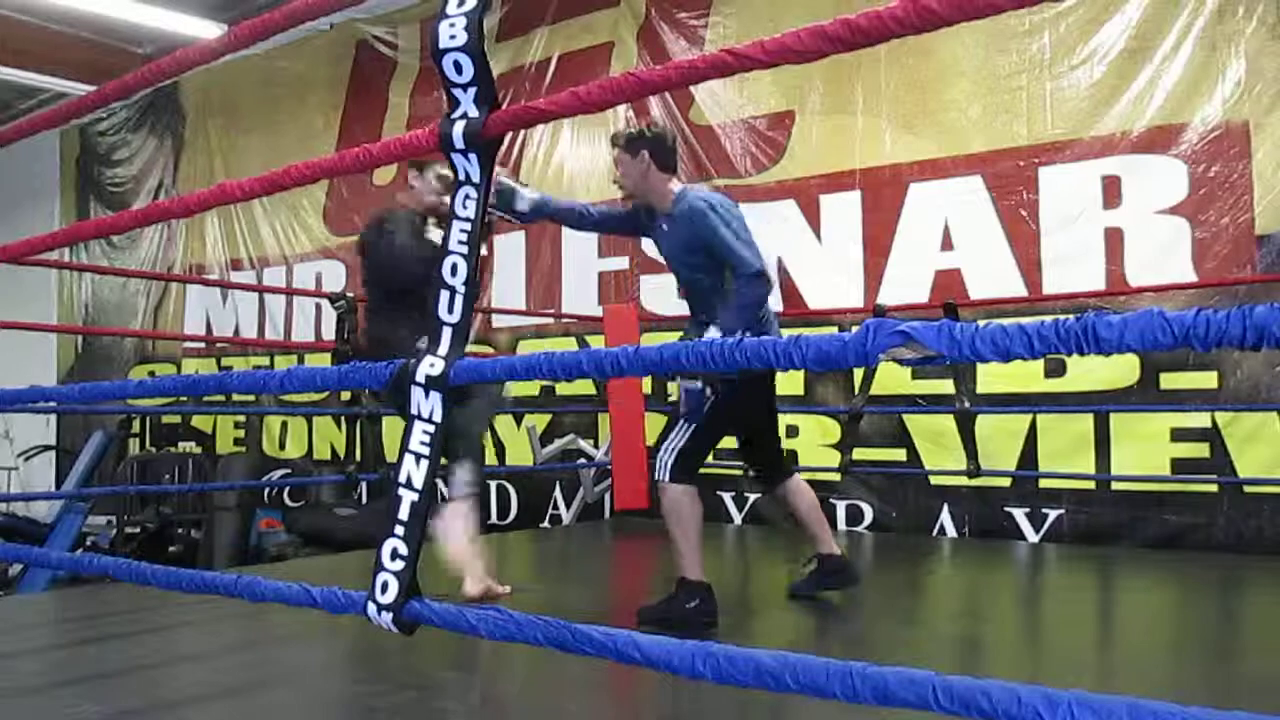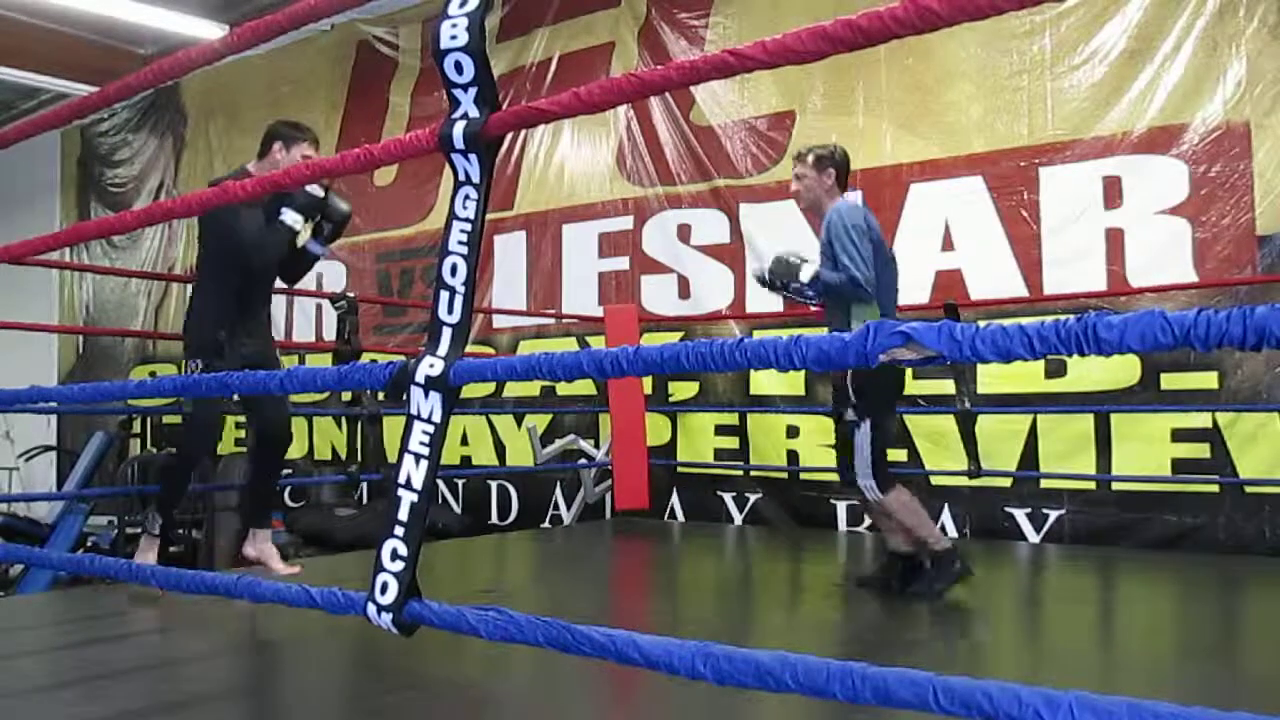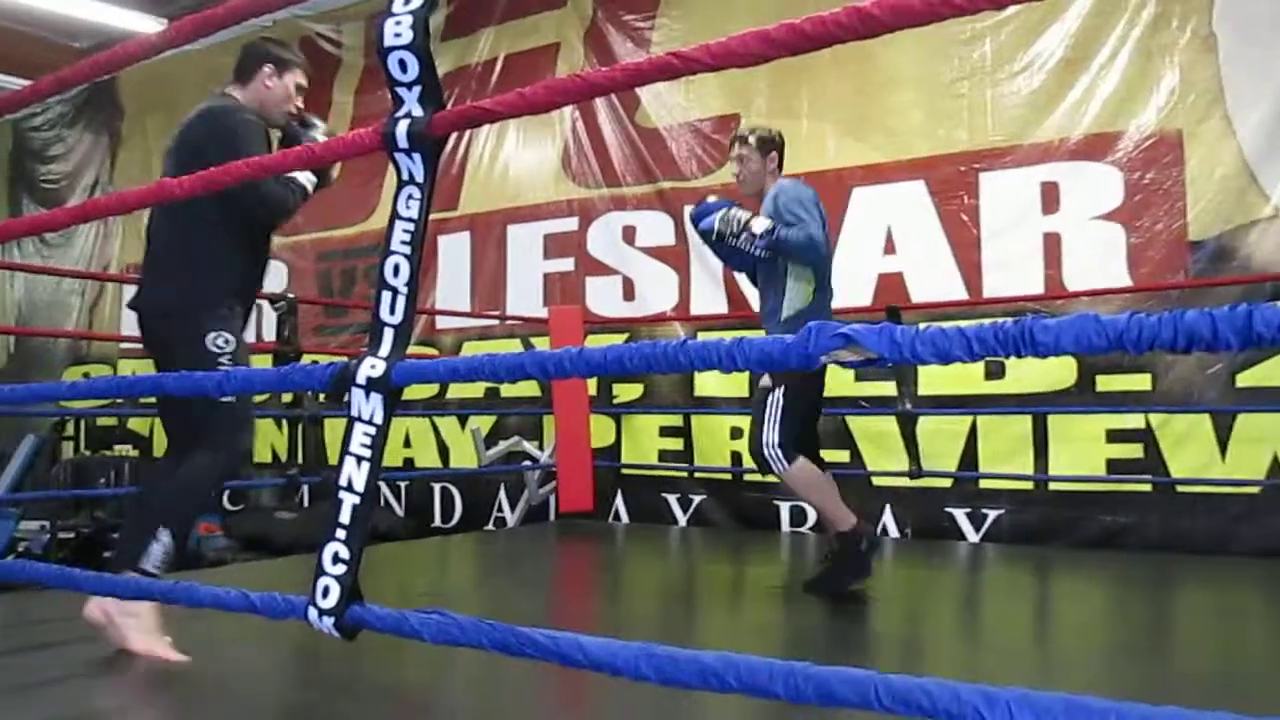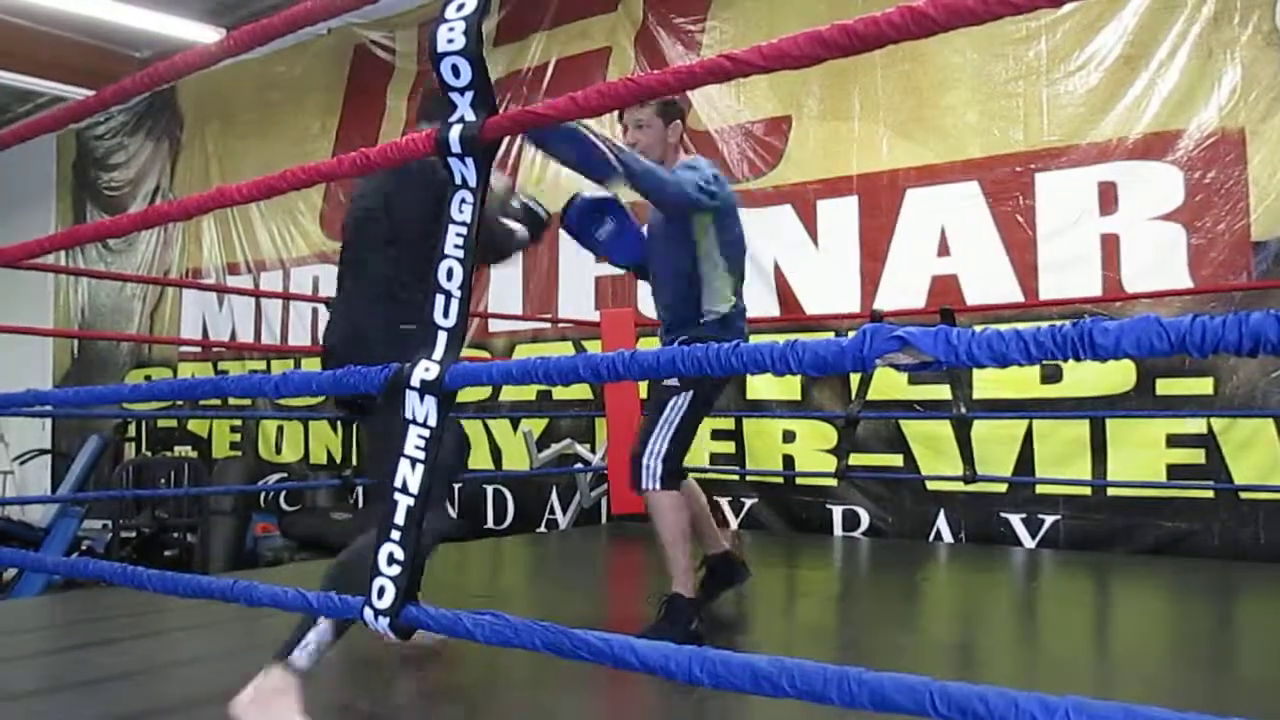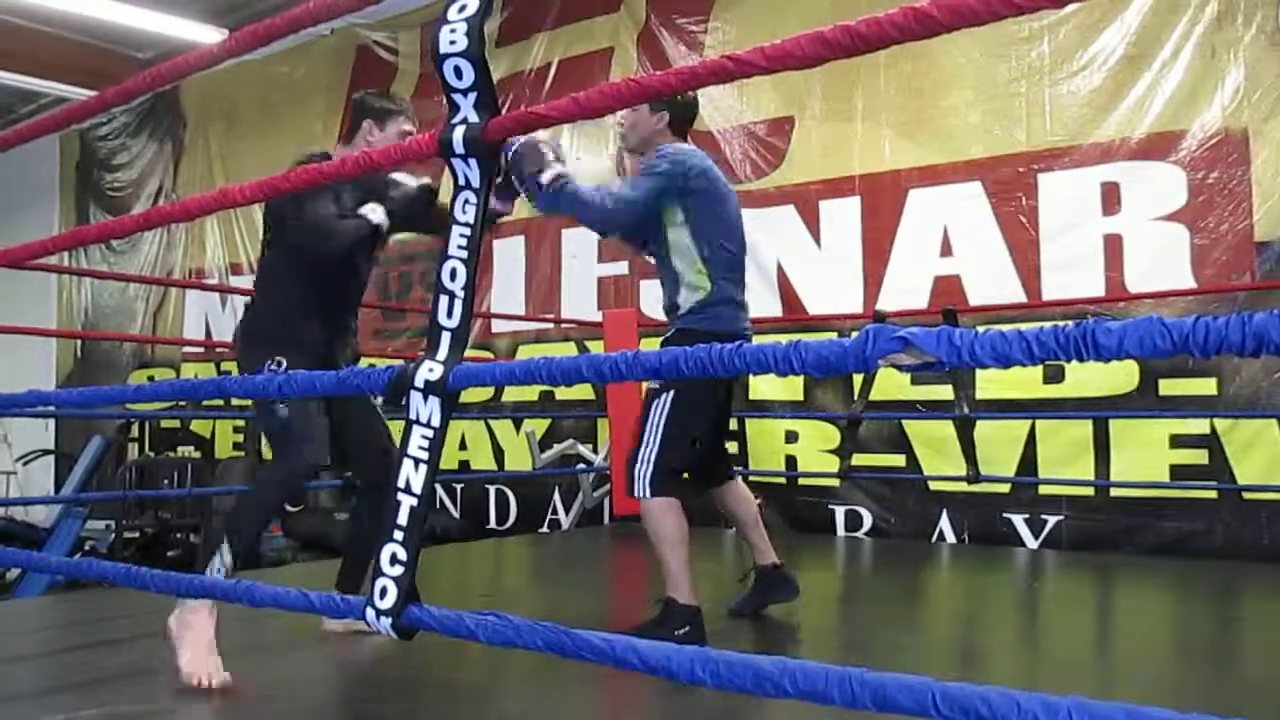
dt=1s
person 1, frame 1
left shoulder: (433, 231)
right shoulder: (390, 226)
right elbow: (407, 272)
right wrist: (441, 233)
right hip: (400, 354)
right knee: (475, 394)
right ankle: (457, 509)
person 1, frame 2
left shoulder: (275, 201)
right shoulder: (230, 195)
left elbow: (289, 271)
right elbow: (258, 255)
left wrist: (323, 237)
right wrist: (296, 210)
left hip: (253, 338)
right hip: (211, 337)
left knee: (275, 434)
right knee: (199, 440)
left ankle: (258, 536)
right ankle: (151, 540)
person 1, frame 3
left shoulder: (208, 127)
right shoulder: (232, 122)
right elbow: (264, 207)
left wrist: (293, 169)
right wrist: (306, 171)
left hip: (175, 310)
right hip: (199, 313)
left knee: (195, 450)
right knee: (223, 447)
left ankle: (122, 597)
right ankle: (134, 593)
person 1, frame 4
left shoulder: (384, 179)
right shoulder: (439, 165)
right elbow: (485, 241)
left wrist: (504, 208)
right wrist: (520, 218)
left hip: (355, 364)
right hip: (400, 363)
right knee: (413, 517)
person 1, frame 5
left shoulder: (372, 183)
right shoulder: (307, 179)
left elbow: (438, 221)
right elbow: (329, 242)
right wrist: (381, 207)
left hip: (329, 356)
right hip: (277, 349)
left knee: (382, 469)
right knee: (297, 465)
left ankle: (346, 603)
right ankle: (196, 610)
person 2, frame 1
left shoulder: (701, 208)
right shoulder: (651, 212)
left elbow: (755, 275)
right elbow: (594, 217)
left wrist: (715, 339)
right wrist: (523, 201)
left knee: (672, 462)
right knee: (772, 464)
left ankle: (693, 593)
right ankle: (832, 561)
person 2, frame 2
left shoulder: (843, 218)
right shoulder: (843, 219)
left elbow: (860, 285)
left wrist: (805, 275)
right wrist: (799, 280)
left hip: (868, 359)
left knee: (867, 474)
right knee: (861, 467)
left ankle: (946, 555)
right ankle: (904, 558)
person 2, frame 3
left shoulder: (791, 195)
right shoulder: (770, 206)
left elbow: (814, 248)
left wrist: (751, 226)
right wrist: (735, 245)
left hip: (795, 335)
right hip: (795, 337)
left knee: (772, 446)
right knee: (797, 449)
left ankle: (852, 535)
right ankle: (845, 550)
person 2, frame 4
left shoulder: (698, 173)
right shoulder: (664, 207)
left elbow: (678, 196)
left wrist: (586, 144)
right wrist: (614, 241)
left hip: (707, 340)
right hip: (687, 339)
left knee: (652, 466)
right knee: (667, 466)
left ankle: (682, 611)
right ankle: (723, 558)
person 2, frame 5
left shoulder: (677, 163)
right shoulder: (684, 169)
left elbow: (612, 213)
left wrist: (546, 173)
left hip: (701, 338)
right hip: (719, 335)
left knee: (650, 471)
right knee: (706, 462)
left ankle: (681, 617)
right ankle: (771, 572)
